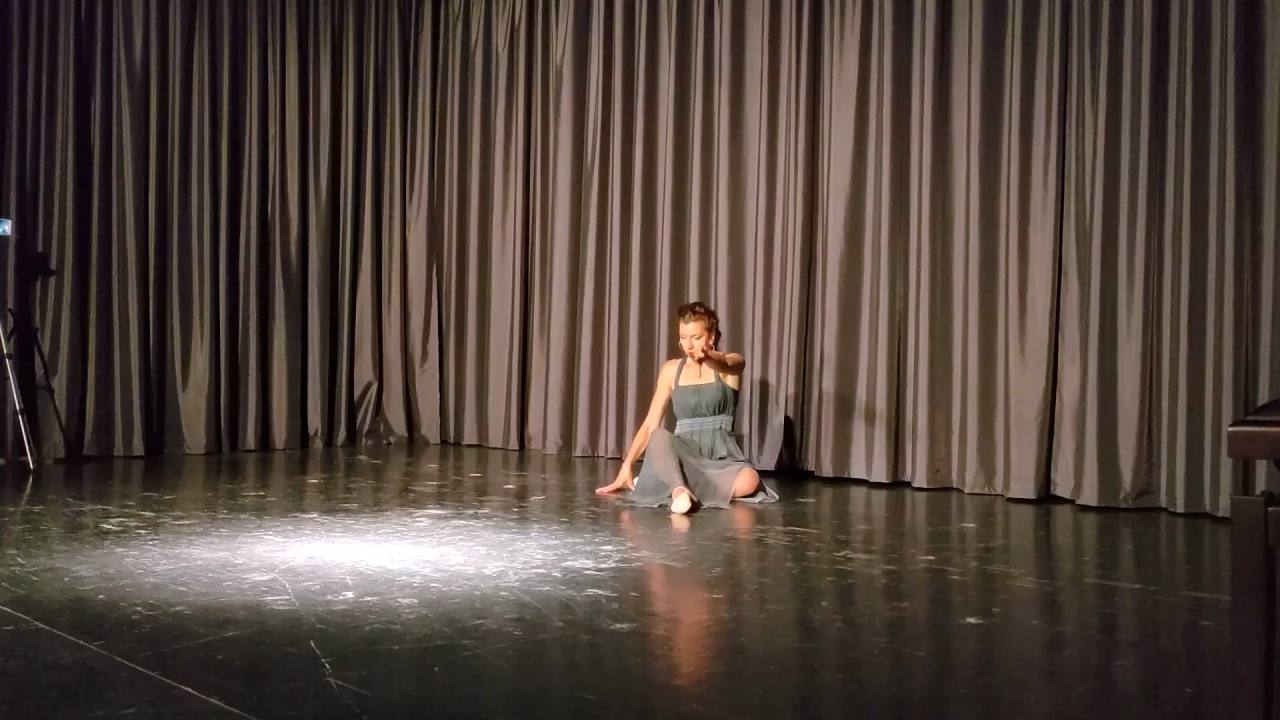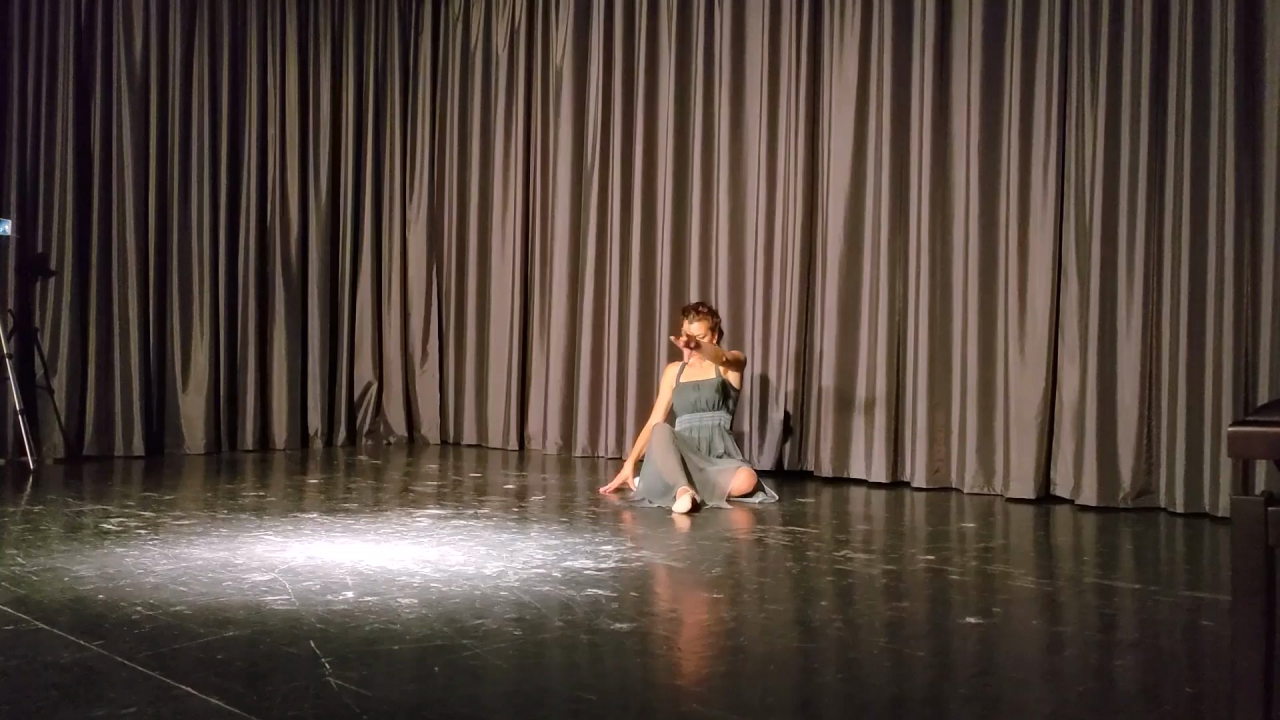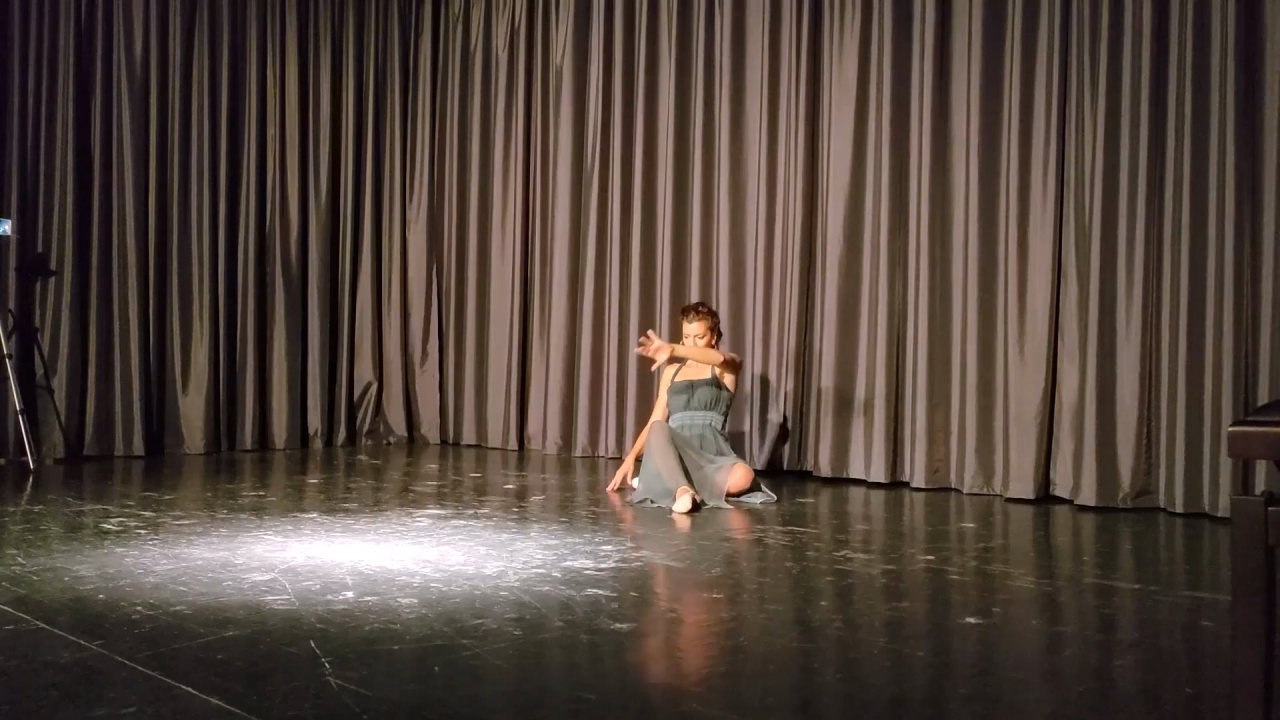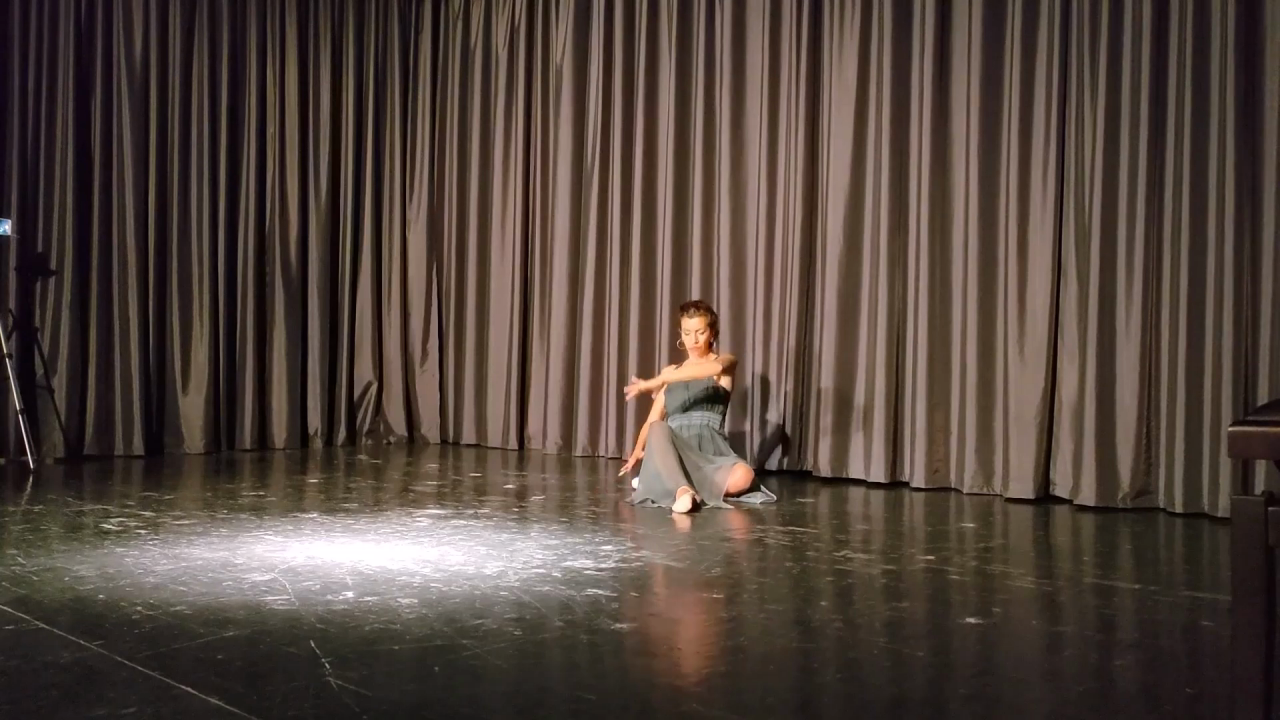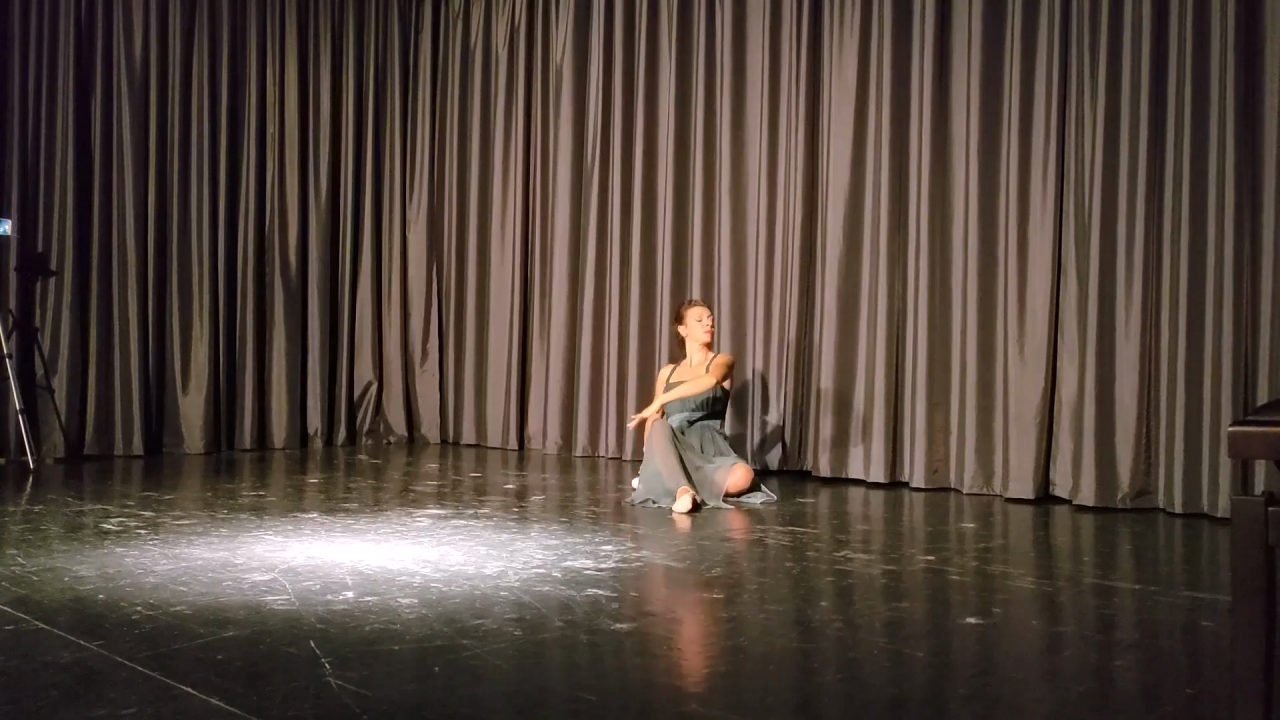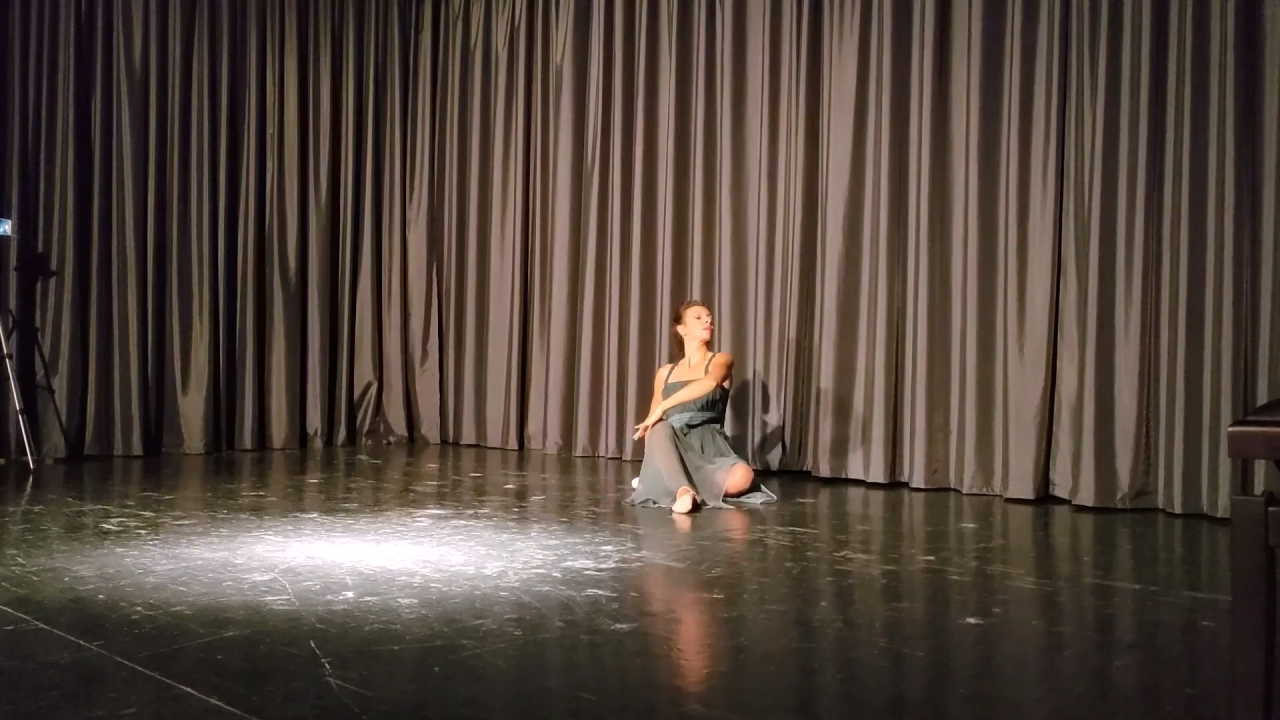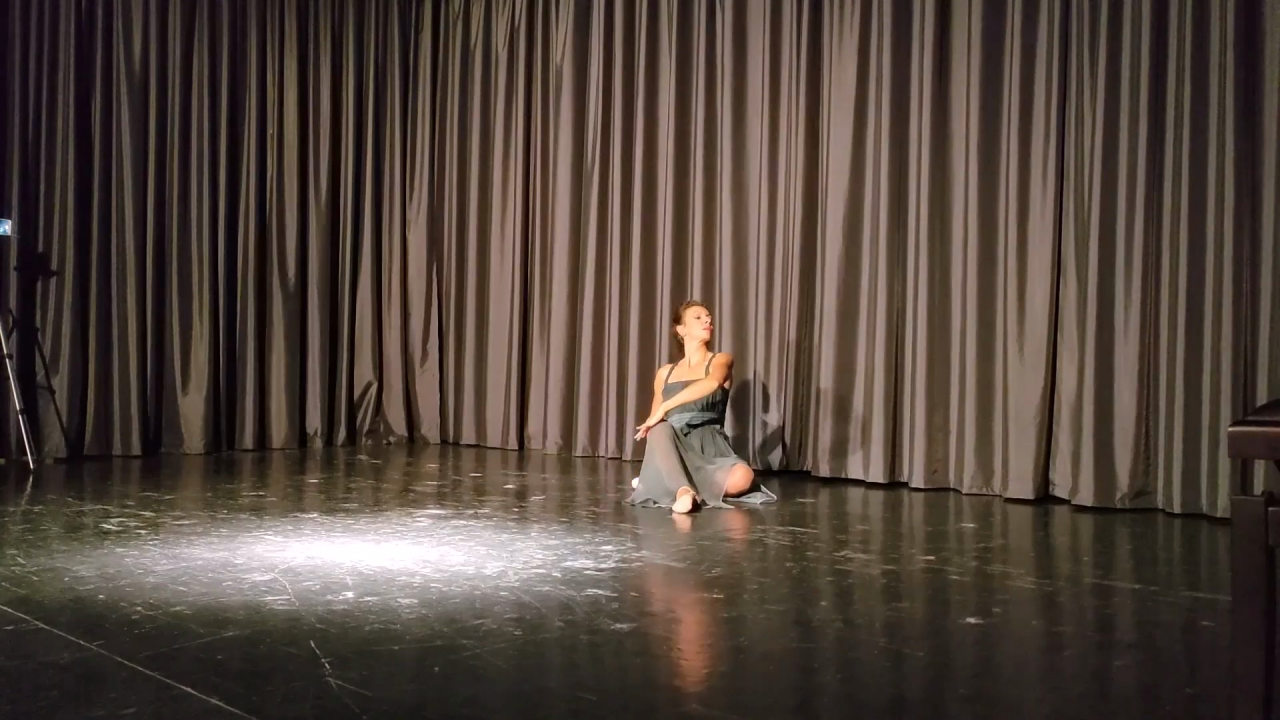
dt=0.2s
person 1, frame 1
left shoulder: (732, 362)
right shoulder: (672, 369)
left elbow: (722, 365)
right elbow: (651, 424)
left wrist: (706, 358)
right wrist: (626, 467)
left hip: (720, 455)
right hip: (683, 453)
left knee: (748, 481)
right knee: (660, 437)
left ankle: (673, 484)
right ankle: (680, 489)
person 1, frame 2
left shoulder: (733, 363)
right shoulder: (674, 371)
left elbow: (722, 357)
right elbow: (654, 422)
left wrist: (697, 346)
right wrist: (629, 464)
left hip: (719, 452)
right hip: (683, 451)
left knee: (746, 480)
right knee: (661, 431)
left ankle: (680, 484)
right ankle: (683, 489)
person 1, frame 3
left shoulder: (729, 366)
right shoulder: (672, 372)
left elbow: (718, 358)
right elbow: (654, 423)
left wrist: (673, 351)
right wrist: (631, 458)
left hip: (712, 451)
right hip: (675, 453)
left knee: (743, 476)
right knee: (659, 429)
left ankle: (676, 484)
right ankle: (684, 490)
person 1, frame 4
left shoulder: (726, 365)
right shoulder: (671, 373)
left elbow: (716, 366)
right elbow: (653, 421)
left wrist: (661, 379)
right wrist: (639, 450)
left hip: (711, 451)
right hip: (675, 453)
left knee: (743, 476)
right knee: (659, 429)
left ankle: (672, 482)
right ankle: (684, 490)
person 1, frame 5
left shoulder: (722, 362)
right shoulder: (667, 372)
left elbow: (710, 379)
right elbow: (653, 419)
left wrist: (660, 400)
right wrist: (649, 450)
left hip: (711, 450)
right hip: (675, 453)
left knee: (743, 476)
right knee: (660, 428)
left ankle: (674, 484)
right ankle: (683, 489)
person 1, frame 6
left shoulder: (721, 360)
right shoulder: (665, 373)
left elbow: (710, 382)
right elbow: (654, 422)
left wrist: (662, 407)
right wrist: (651, 452)
left hip: (711, 450)
right hip: (675, 451)
left knee: (742, 476)
right knee: (661, 428)
left ankle: (675, 484)
right ankle: (683, 490)
person 1, frame 7
left shoulder: (721, 360)
right shoulder: (665, 373)
left elbow: (713, 382)
right elbow: (654, 423)
left wrist: (665, 407)
left hip: (711, 449)
right hip: (675, 450)
left knee: (742, 477)
right knee: (661, 429)
left ankle: (675, 484)
right ankle: (683, 490)
